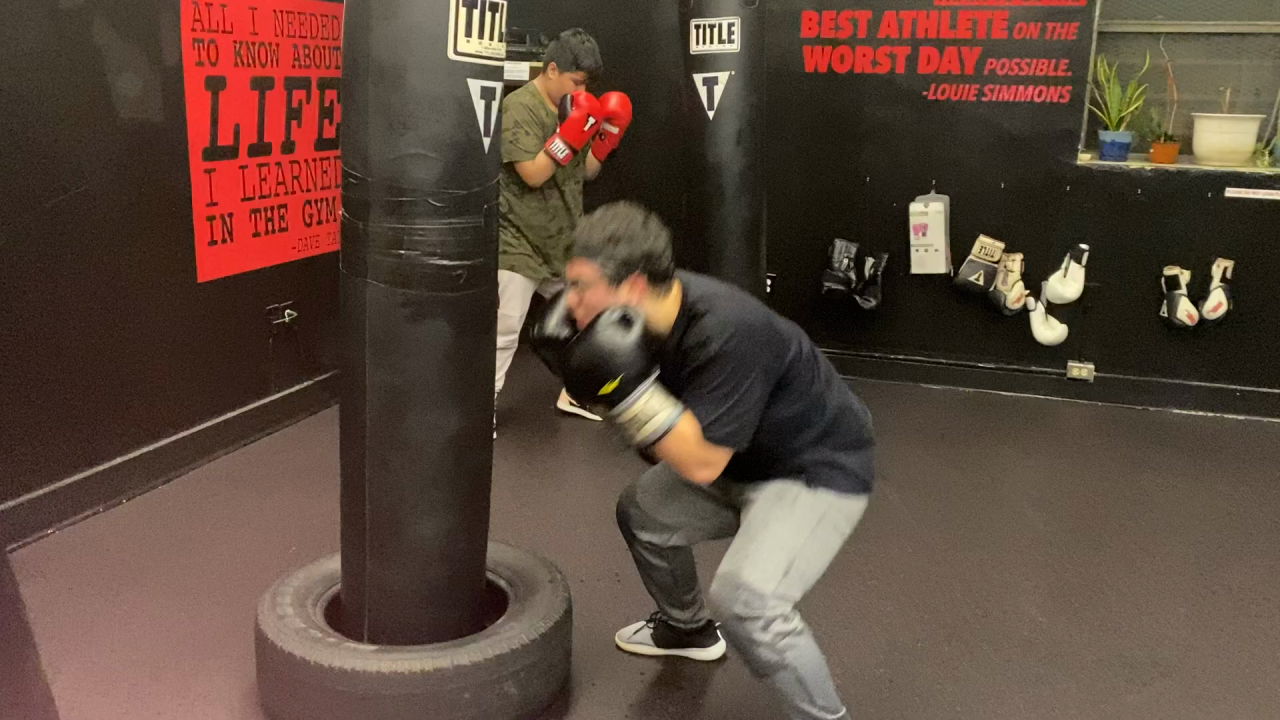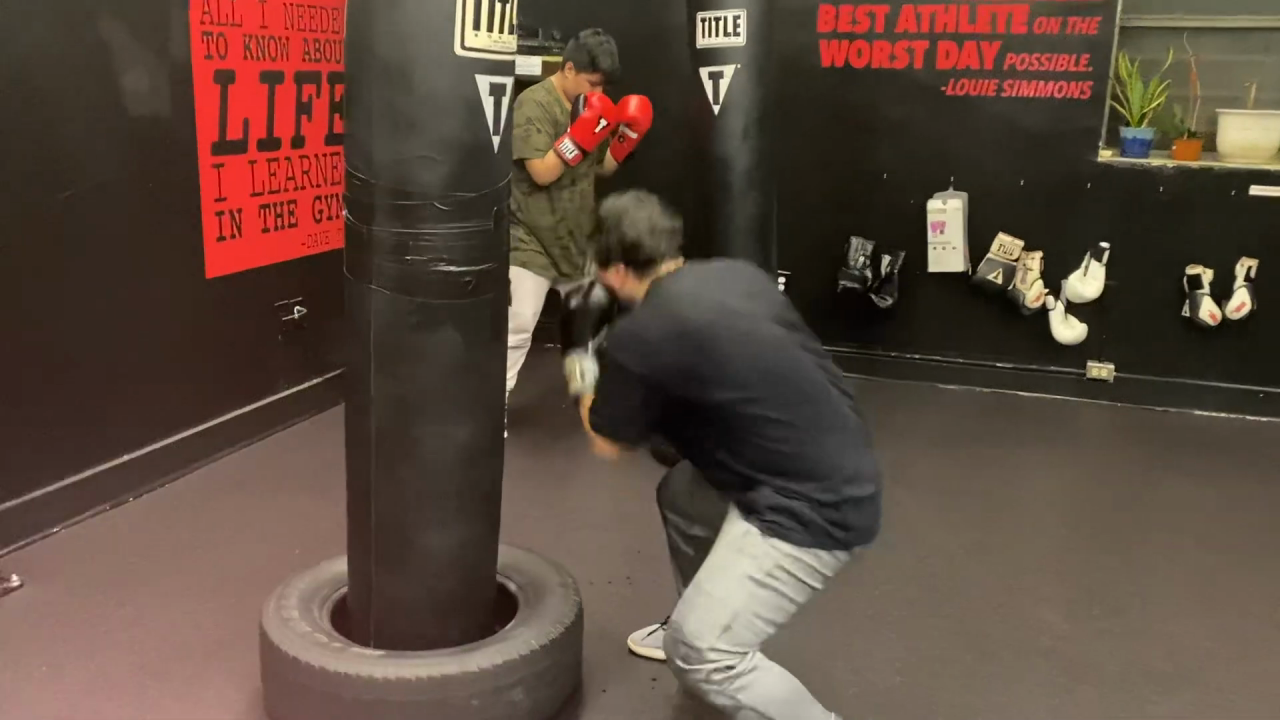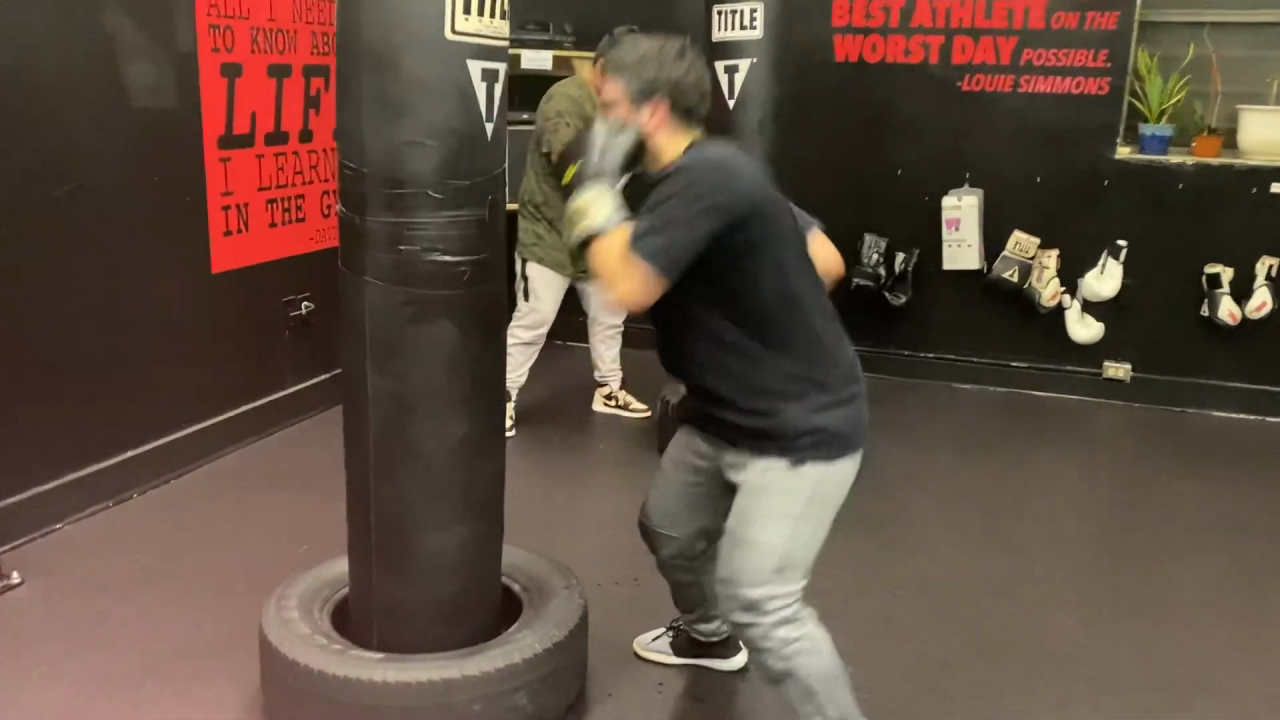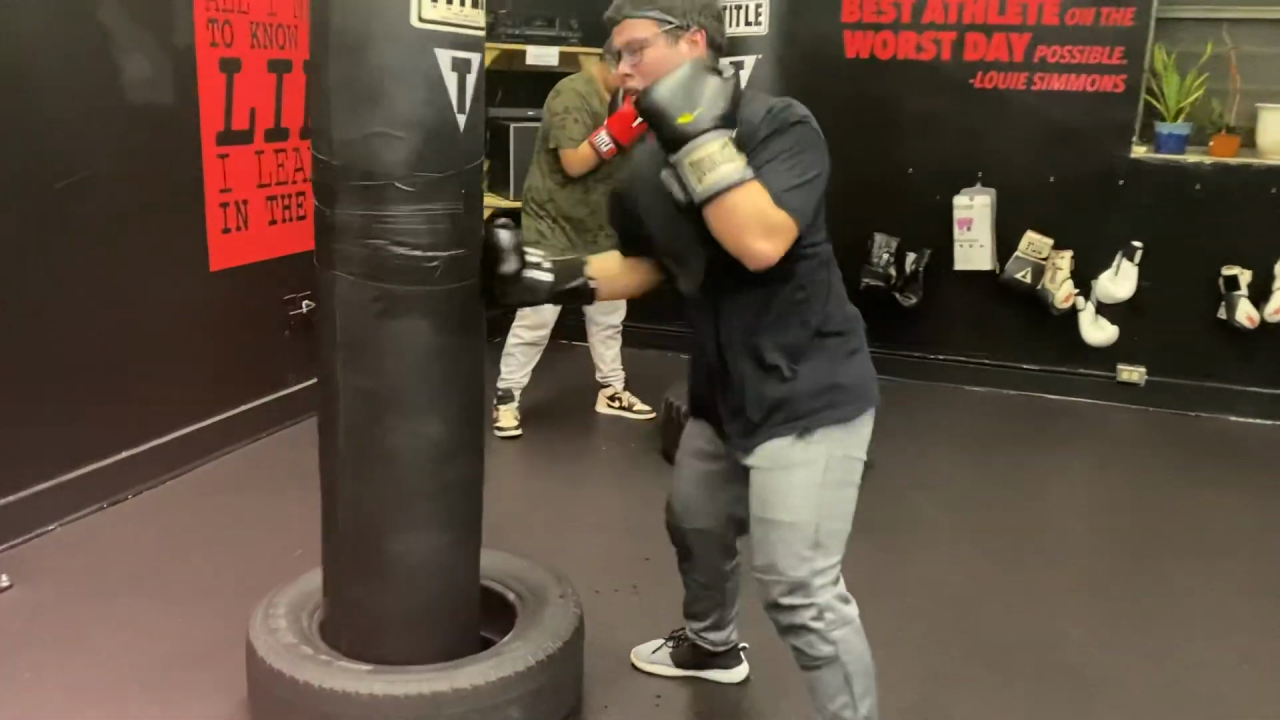
dt=0.2s
person 1, frame 1
left shoulder: (727, 331)
left elbow: (702, 464)
left wrist: (625, 380)
right wrist: (579, 363)
left hip: (821, 471)
right hip: (749, 457)
left knee: (746, 601)
right knee: (642, 515)
right ankle: (687, 622)
person 1, frame 2
left shoulder: (642, 337)
right shoulder: (736, 278)
left elbow: (609, 440)
left wrist: (580, 349)
left hip: (810, 508)
right hip: (826, 471)
left knee: (705, 653)
right knee: (683, 496)
right ankle: (697, 639)
person 1, frame 3
left shoulder: (718, 176)
right shoulder: (704, 177)
left elbow: (630, 290)
right elbow: (826, 263)
left wrist: (593, 187)
left hip: (804, 428)
right hip: (726, 415)
left knee: (756, 602)
right knee: (667, 526)
right ankle: (707, 634)
person 1, frame 4
left shoulder: (781, 124)
right shoulder: (663, 153)
left elbow: (762, 243)
right elbow: (645, 270)
left wrist: (697, 130)
right wrist: (556, 278)
left hip: (810, 395)
right hip: (730, 393)
left knee: (799, 589)
right knee: (697, 521)
right ankle: (711, 641)
person 2, frame 1
left shoulder: (571, 107)
right shoulder: (520, 107)
left elbow: (586, 170)
right elbow: (533, 175)
left wrist: (608, 134)
right wrist: (571, 131)
left hip: (561, 240)
right hip: (517, 241)
right knee: (503, 329)
left ankle: (573, 392)
person 2, frame 2
left shoulder: (588, 105)
right shoulder: (534, 105)
left elbow: (601, 168)
right elbow: (541, 173)
left wrist: (627, 136)
right wrist: (583, 132)
left hip: (574, 238)
right hip: (529, 239)
right knee: (516, 326)
person 2, frame 3
right shoulder: (563, 100)
right elbow: (568, 165)
right hip: (548, 234)
left knee: (609, 313)
right knee: (531, 323)
left ankle: (607, 389)
right ankle: (502, 398)
person 2, frame 4
left shoulder: (623, 99)
right shoulder: (571, 95)
right elbow: (574, 165)
right wrist: (620, 127)
left hip: (599, 230)
right hip: (552, 229)
left knee: (608, 316)
right knee: (535, 321)
left ankle: (611, 390)
right ankle: (505, 398)
